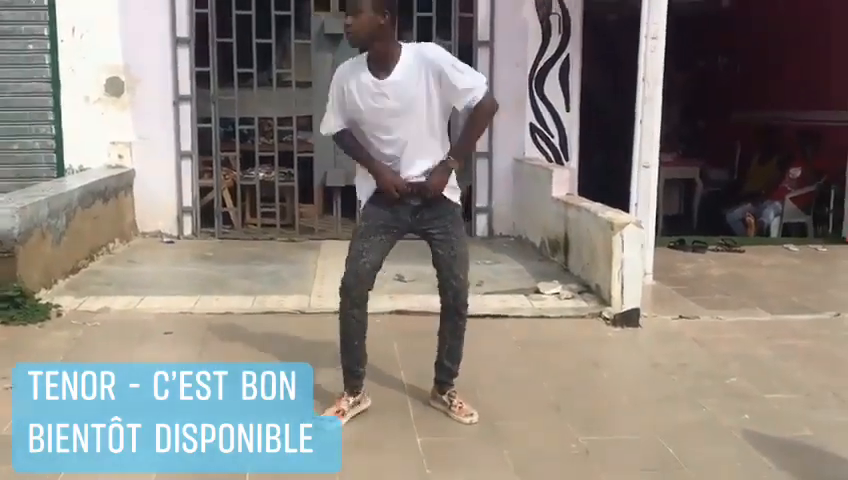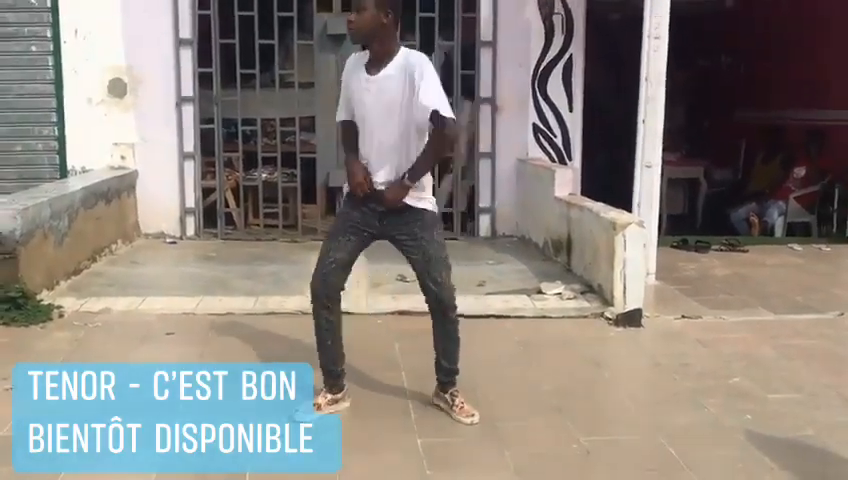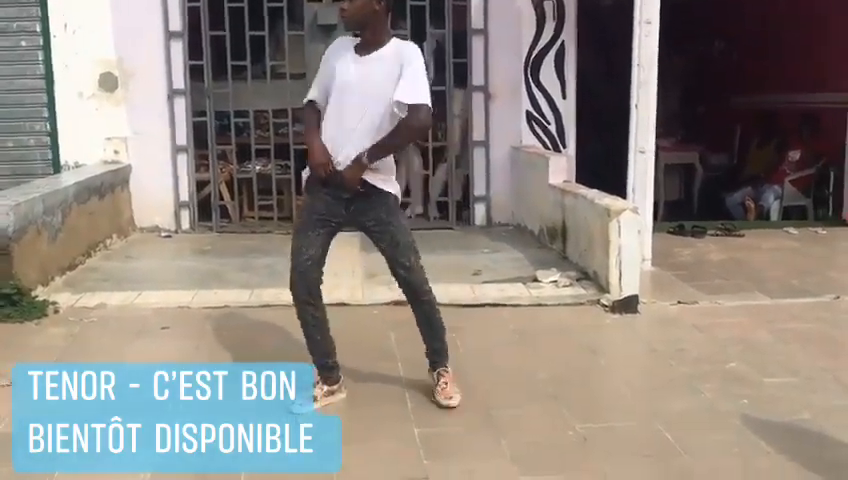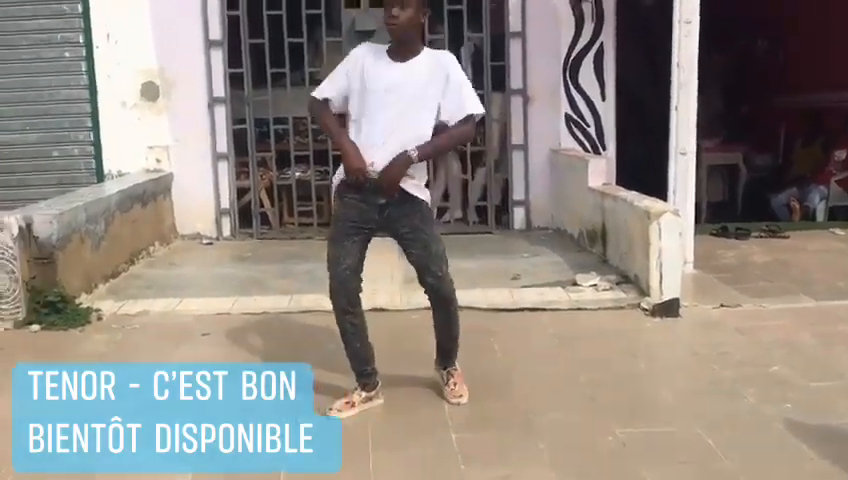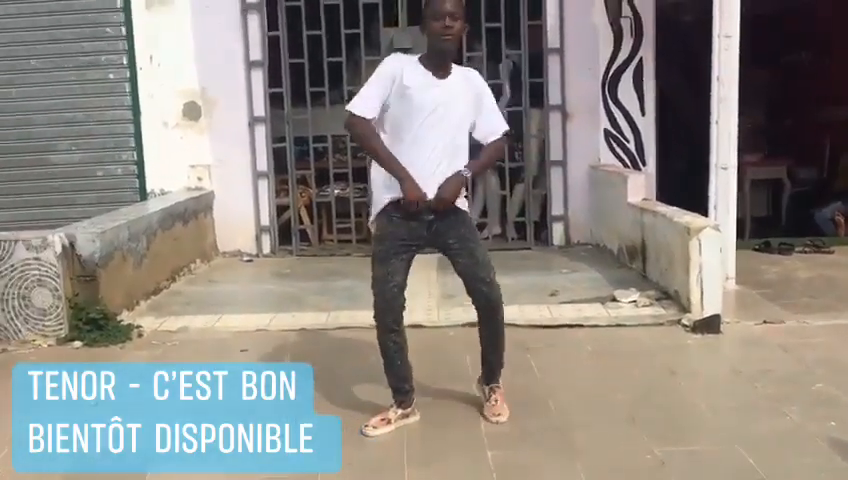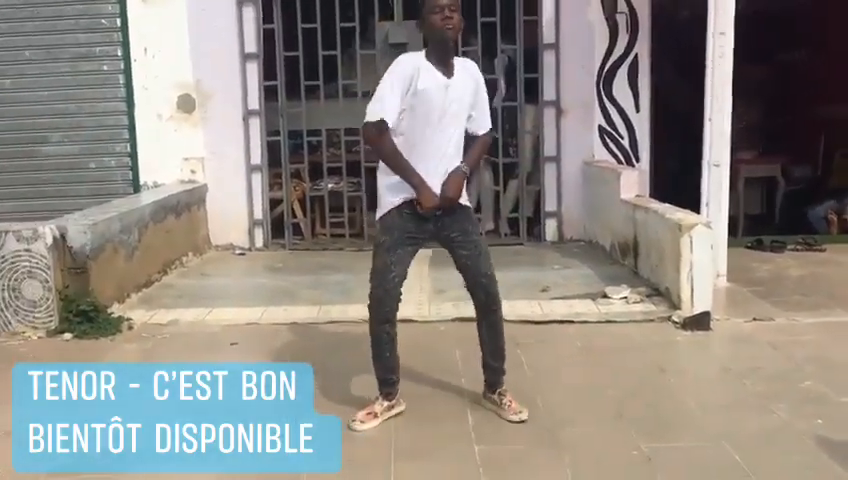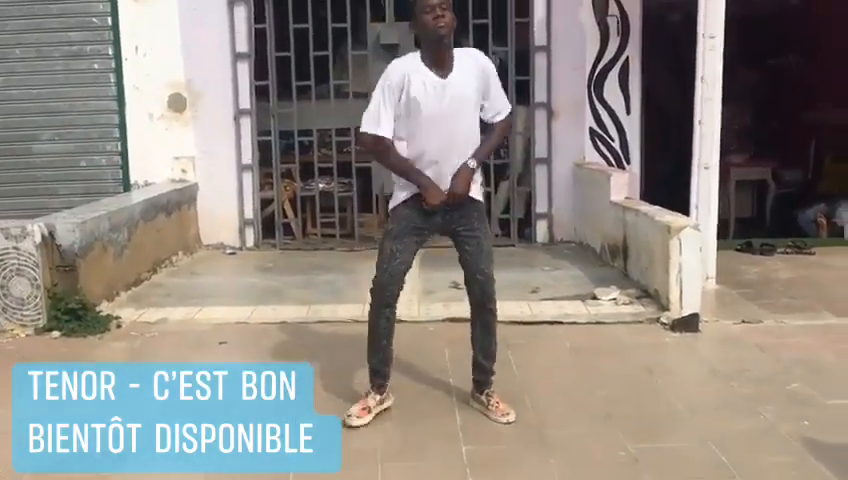
dt=0.2s
person 1, frame 1
left shoulder: (429, 59)
right shoulder: (346, 76)
left elbow: (486, 104)
right elbow: (340, 131)
left wrist: (447, 166)
right wrist: (374, 168)
left hip: (437, 197)
right hip: (385, 198)
left knee: (456, 294)
right knee: (353, 287)
left ankle: (445, 389)
right ankle: (353, 392)
person 1, frame 2
left shoulder: (415, 65)
right shoulder: (353, 65)
left elbow: (445, 128)
left wrist: (403, 181)
right wrist: (355, 165)
left hip: (410, 203)
right hip: (361, 201)
left knee: (442, 296)
right knee: (323, 285)
left ankle: (448, 390)
right ankle: (334, 388)
person 1, frame 3
left shoulder: (404, 54)
right shoulder: (337, 50)
left elbow: (418, 119)
right elbow: (313, 103)
left wrist: (363, 160)
right wrist: (314, 141)
left hip: (374, 187)
right hip: (324, 185)
left knee: (413, 278)
right knee: (302, 281)
left ankle: (439, 367)
right ankle: (330, 378)
person 1, frame 4
left shoulder: (442, 64)
right shoulder: (363, 57)
left elbow: (468, 123)
right elbow: (319, 104)
left wrist: (409, 158)
right wrist: (348, 149)
left hip: (406, 195)
right hip: (355, 193)
left knee: (440, 286)
right knee: (342, 289)
left ankle: (448, 367)
right ankle: (368, 386)
person 1, frame 5
left shoulder: (473, 83)
right shoulder: (397, 66)
left elbow: (496, 142)
right elbow: (356, 122)
left wrist: (460, 177)
right wrist: (404, 179)
left hip: (449, 208)
right hip: (395, 208)
left knee: (489, 297)
right knee: (387, 308)
left ankle: (491, 383)
right ankle: (402, 403)
person 1, frame 6
left shoulder: (471, 74)
right shoulder: (407, 67)
left elbow: (482, 135)
right elbow: (374, 130)
left wrist: (459, 174)
right wrist: (420, 185)
left hip: (454, 203)
right hip: (404, 204)
left knee: (487, 292)
right knee: (382, 299)
left ankle: (494, 387)
right ankle: (388, 395)
person 1, frame 7
left shoulder: (476, 62)
right shoulder: (400, 72)
left elbow: (502, 121)
right elbow: (372, 137)
left wrist: (470, 166)
right wrist: (422, 182)
left hip: (465, 198)
right hip: (413, 199)
left knee: (484, 291)
right knee: (384, 287)
left ankle: (482, 388)
right ankle: (378, 389)
